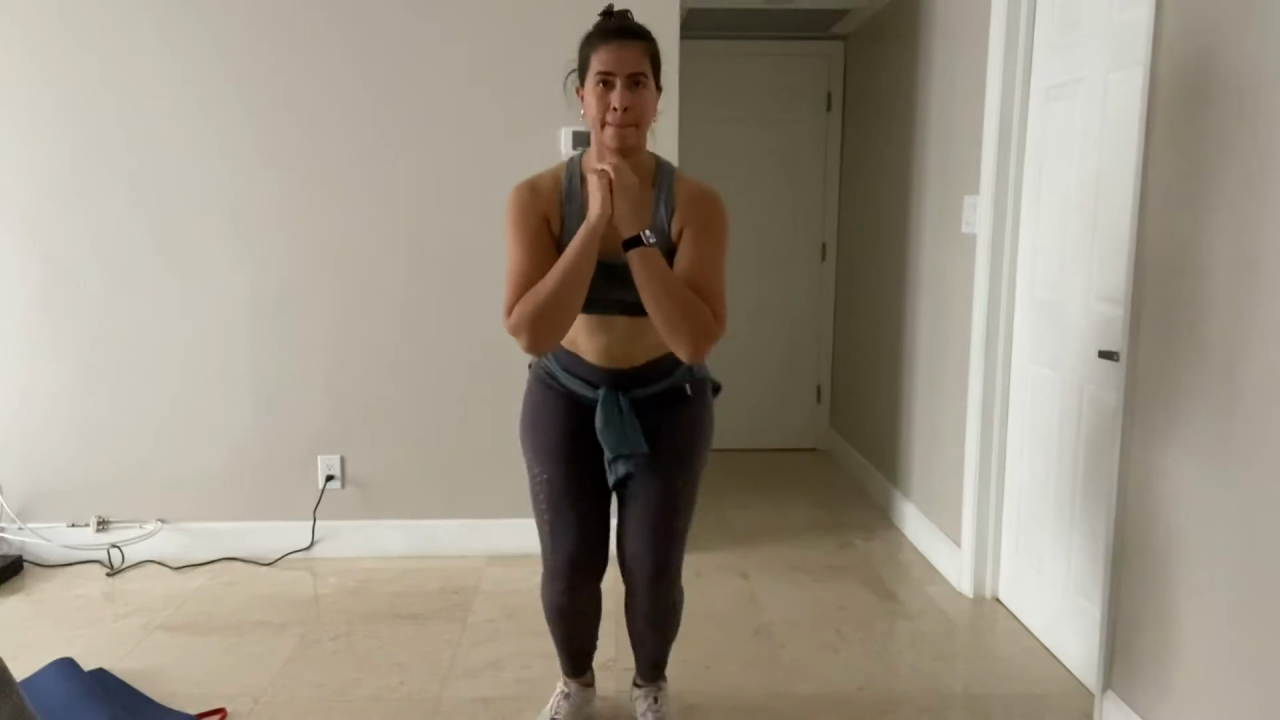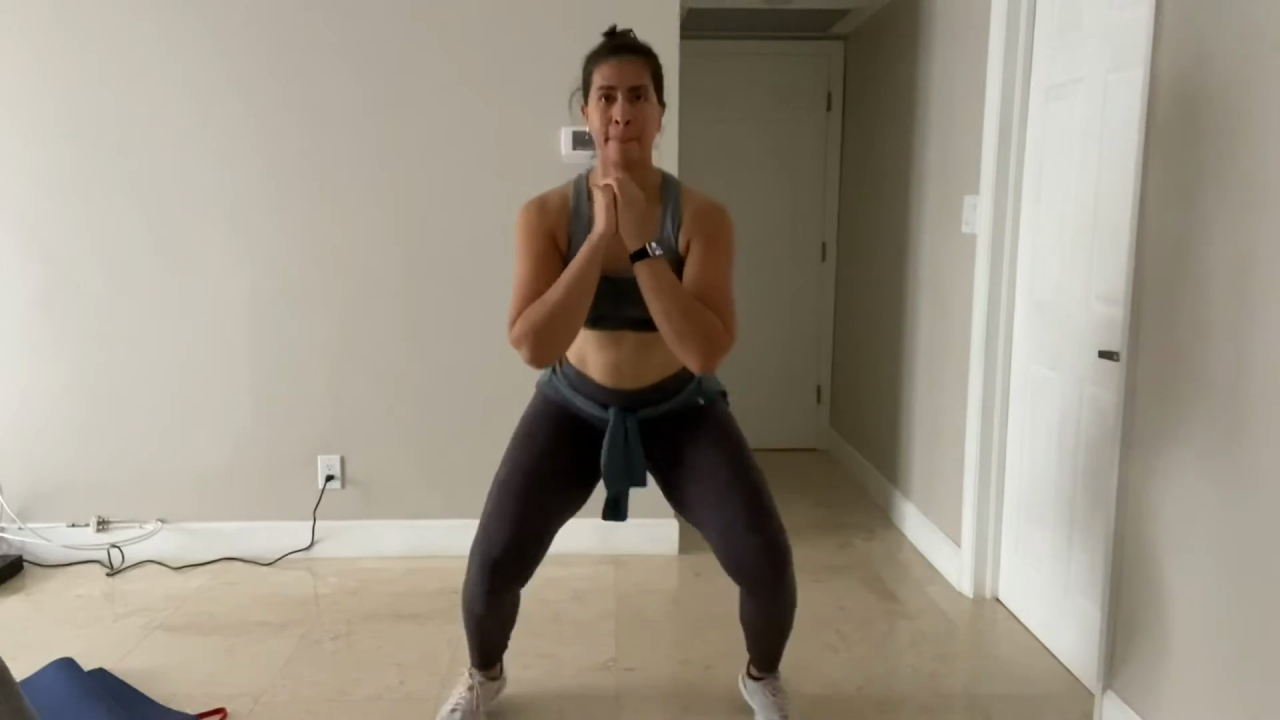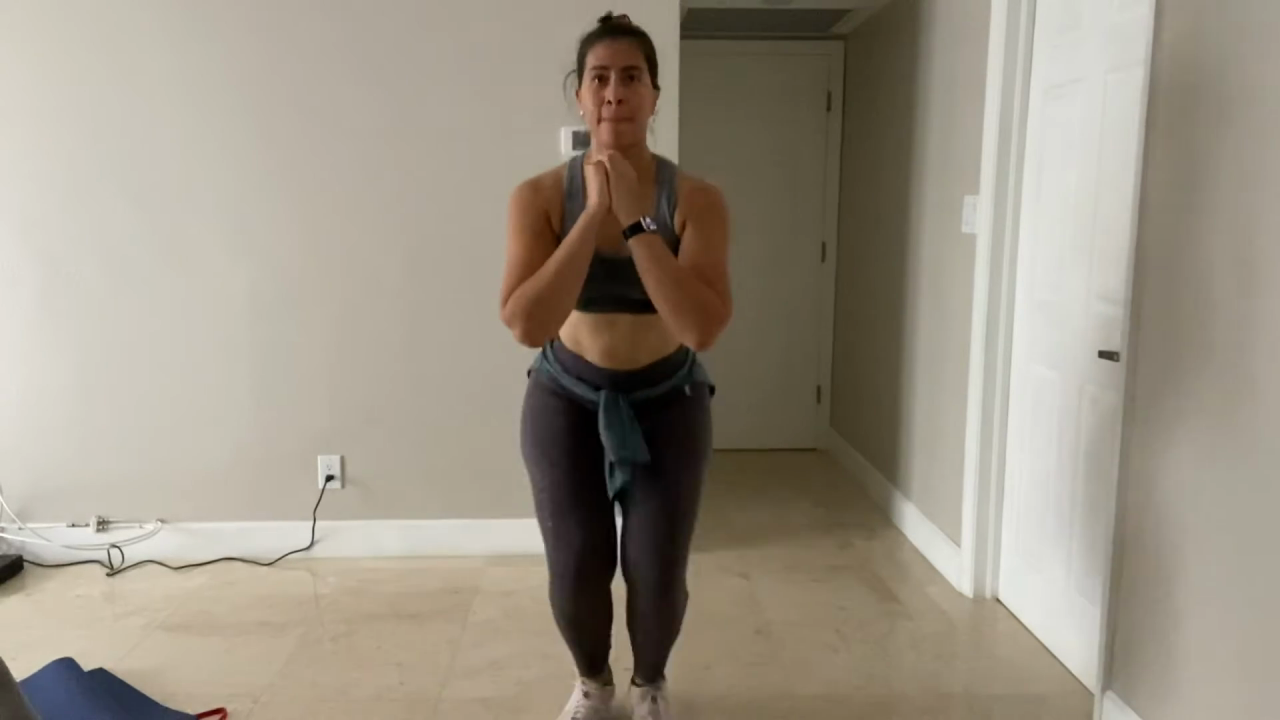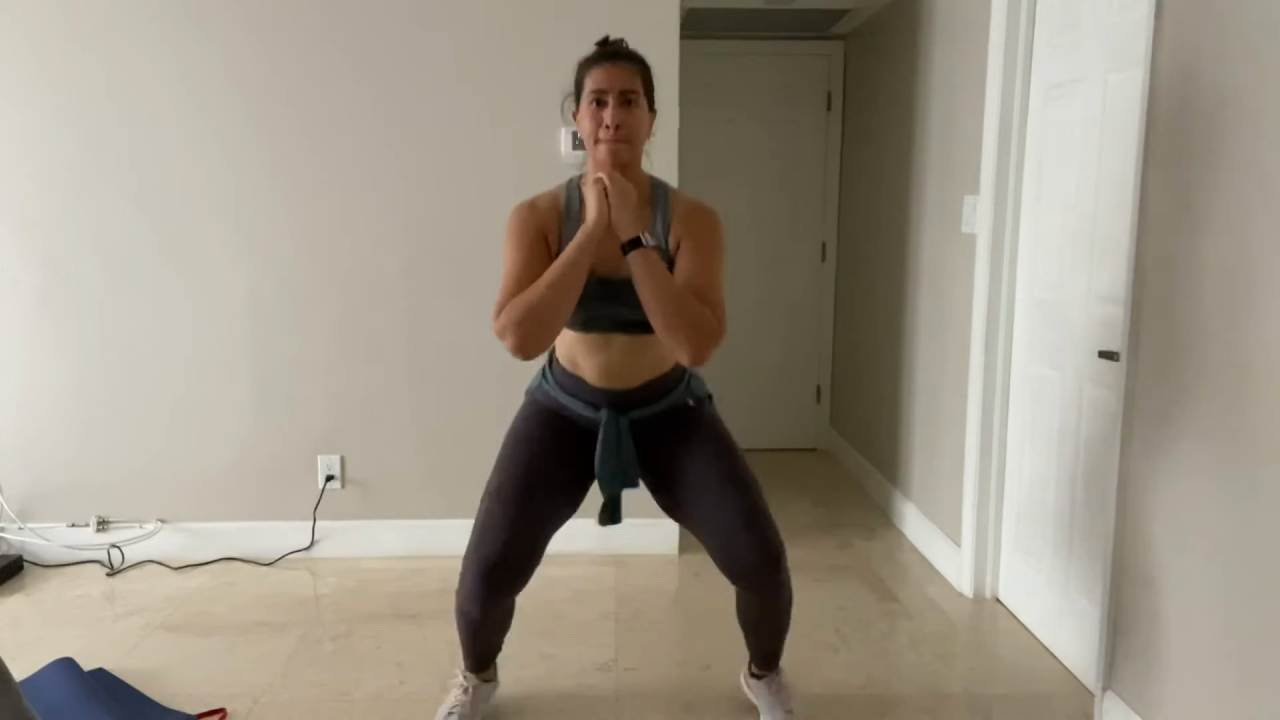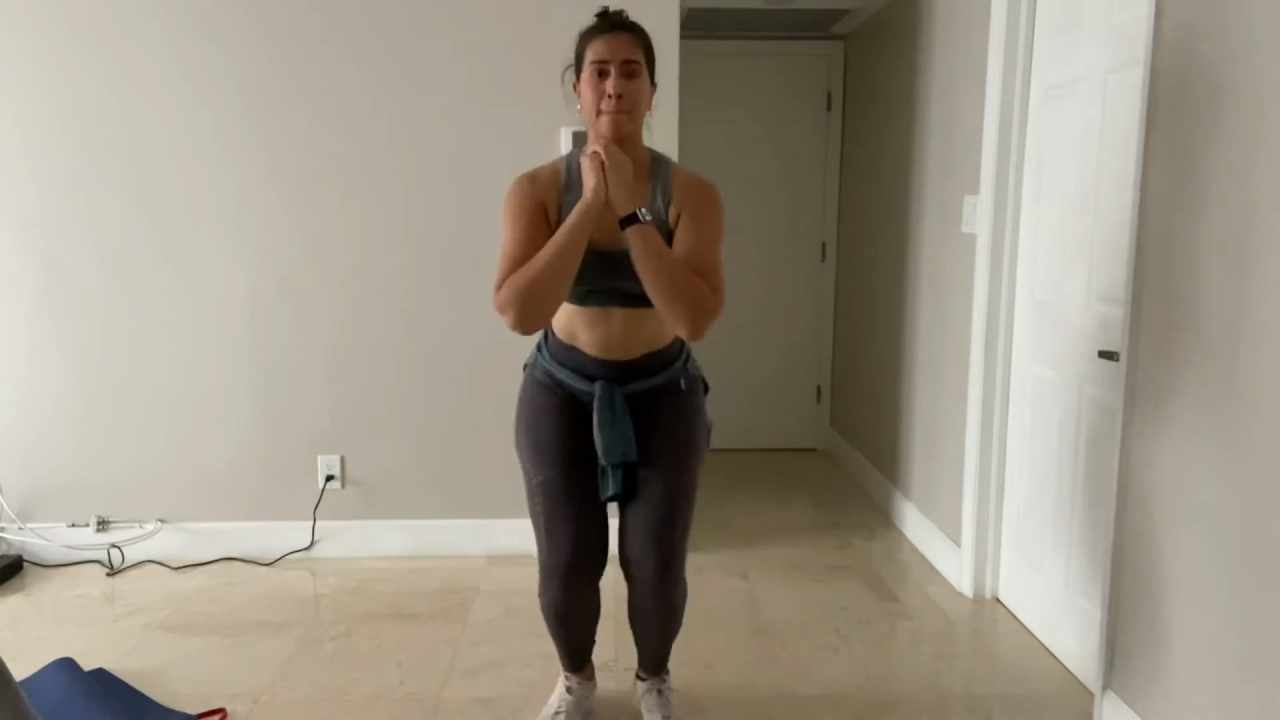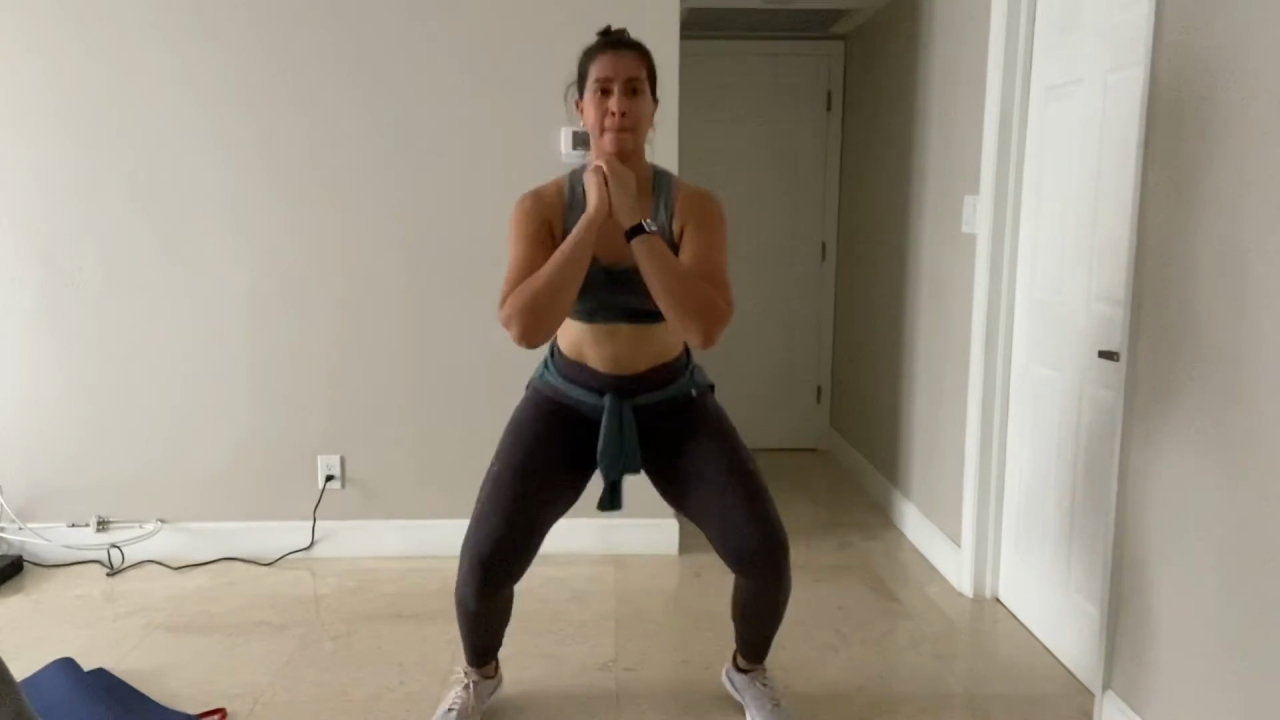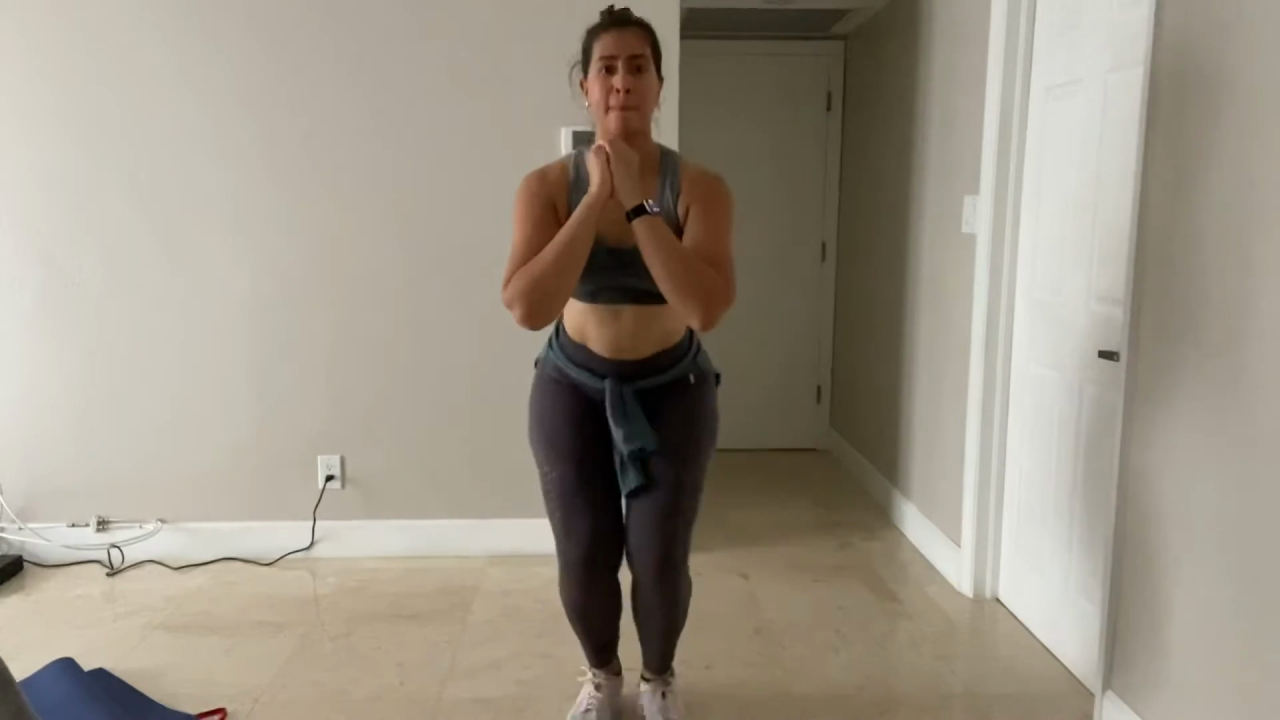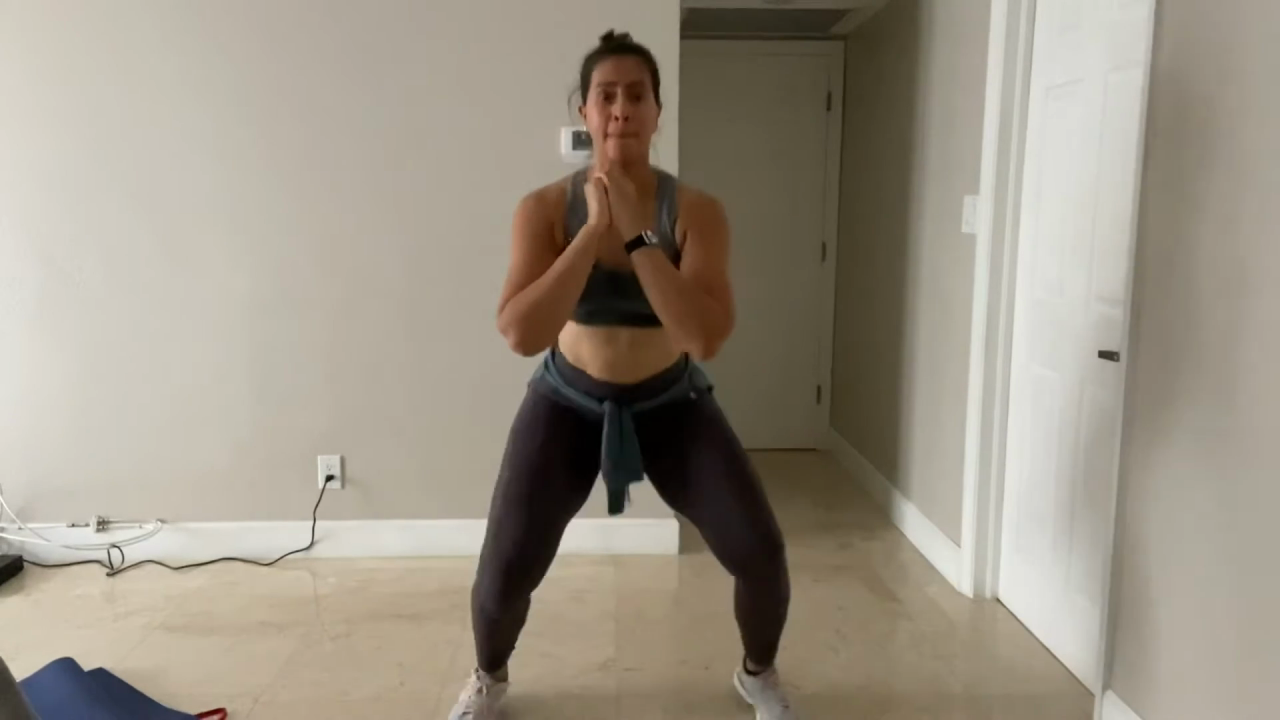
dt=0.4s
person 1, frame 1
left shoulder: (695, 202)
right shoulder: (538, 197)
left elbow: (696, 342)
right elbow: (530, 334)
left wrist: (635, 233)
right wrist: (595, 225)
left hip: (666, 394)
right hip: (568, 392)
left knee: (651, 561)
right knee: (571, 558)
person 1, frame 2
left shoulder: (703, 216)
right shoulder: (547, 213)
left elbow: (708, 352)
right elbow: (532, 348)
left wrist: (641, 245)
right wrist: (600, 239)
left hip: (680, 413)
right hip: (574, 410)
left knee: (767, 563)
right knee: (492, 566)
person 1, frame 3
left shoulder: (696, 198)
right shoulder: (540, 195)
left elbow: (704, 329)
right elbow: (522, 323)
left wrist: (635, 221)
right wrist: (594, 216)
left hip: (666, 397)
right hip: (568, 395)
left knee: (656, 567)
right knee: (577, 562)
person 1, frame 4
left shoulder: (691, 218)
right shoulder: (539, 215)
left elbow: (698, 347)
right elbow: (519, 339)
left wrist: (633, 240)
right wrist: (591, 233)
left hip: (668, 414)
right hip: (565, 412)
left knee: (760, 559)
right knee: (490, 568)
person 1, frame 5
left shoulder: (690, 192)
right shoulder: (537, 187)
left elbow: (696, 320)
right elbow: (517, 313)
left wrist: (631, 213)
right wrist: (589, 207)
left hip: (660, 391)
right hip: (563, 389)
left knee: (655, 564)
right knee: (569, 561)
person 1, frame 6
left shoulder: (694, 205)
right shoulder: (543, 205)
left elbow: (707, 328)
right elbow: (522, 327)
left wrist: (636, 225)
right wrist: (594, 221)
left hip: (670, 403)
right hip: (566, 402)
left knee: (763, 550)
right knee: (486, 556)
person 1, frame 7
left shoulder: (699, 186)
right shoulder: (547, 184)
left elbow: (707, 310)
right elbow: (525, 308)
left wrist: (639, 207)
right wrist: (596, 201)
left hip: (672, 387)
right hip: (575, 386)
left knee: (659, 553)
right knee: (585, 555)
person 1, frame 8
left shoulder: (696, 210)
right shoulder: (544, 209)
left elbow: (708, 337)
right elbow: (521, 334)
left wrist: (635, 237)
right wrist: (592, 233)
left hip: (671, 407)
right hip: (567, 405)
left knee: (760, 550)
right knee: (505, 570)
